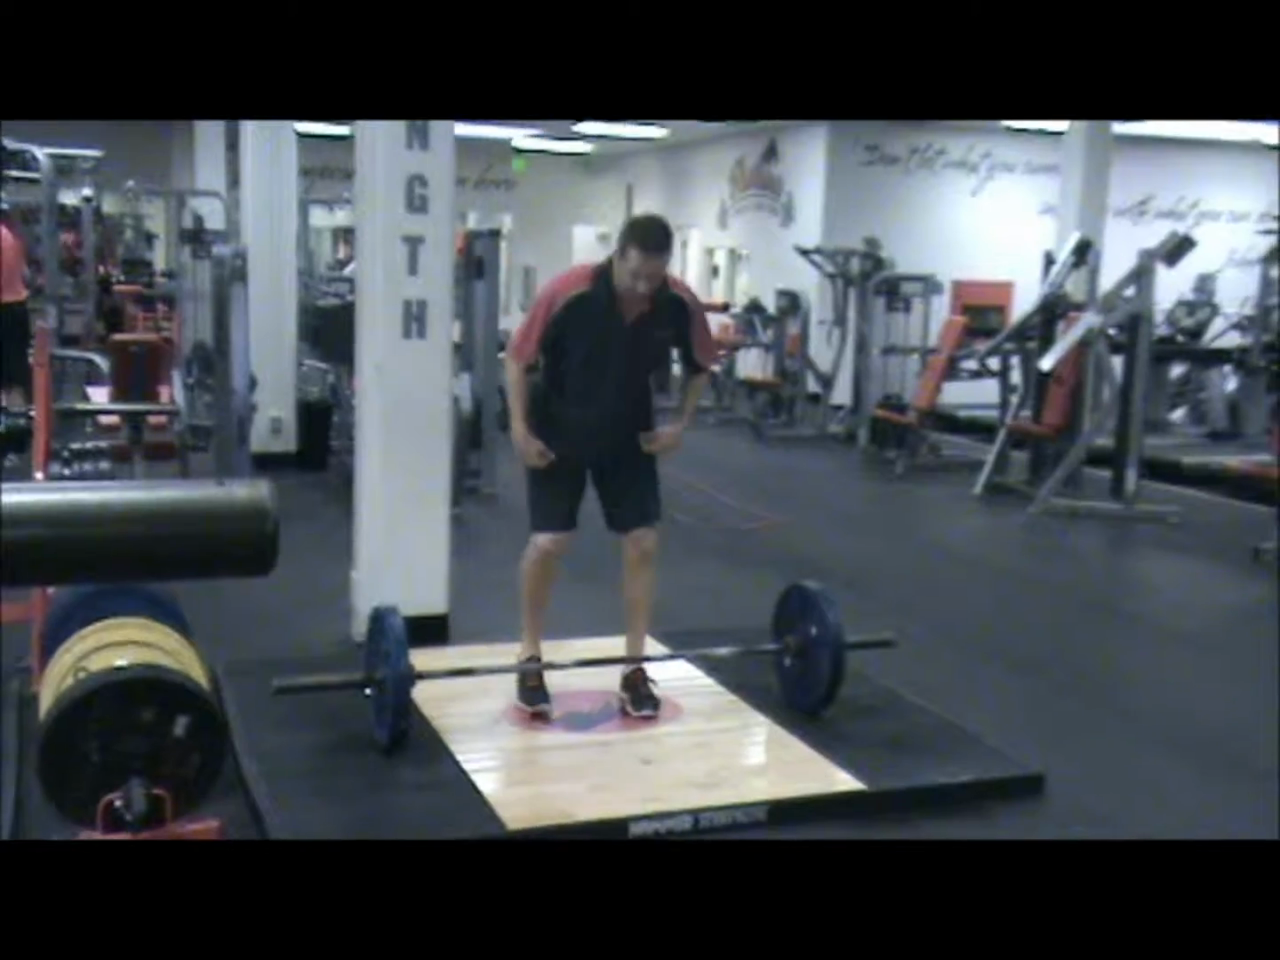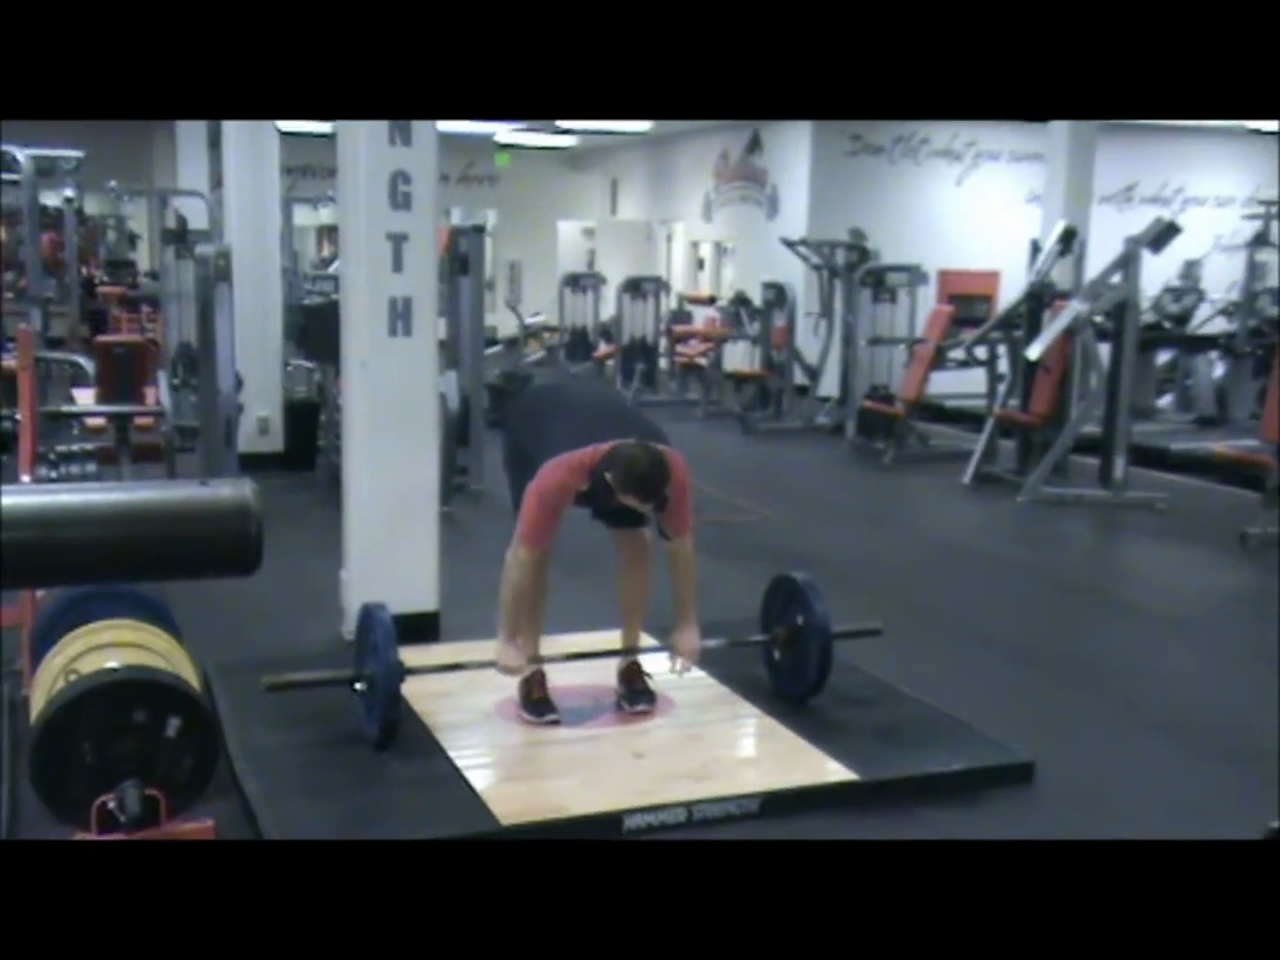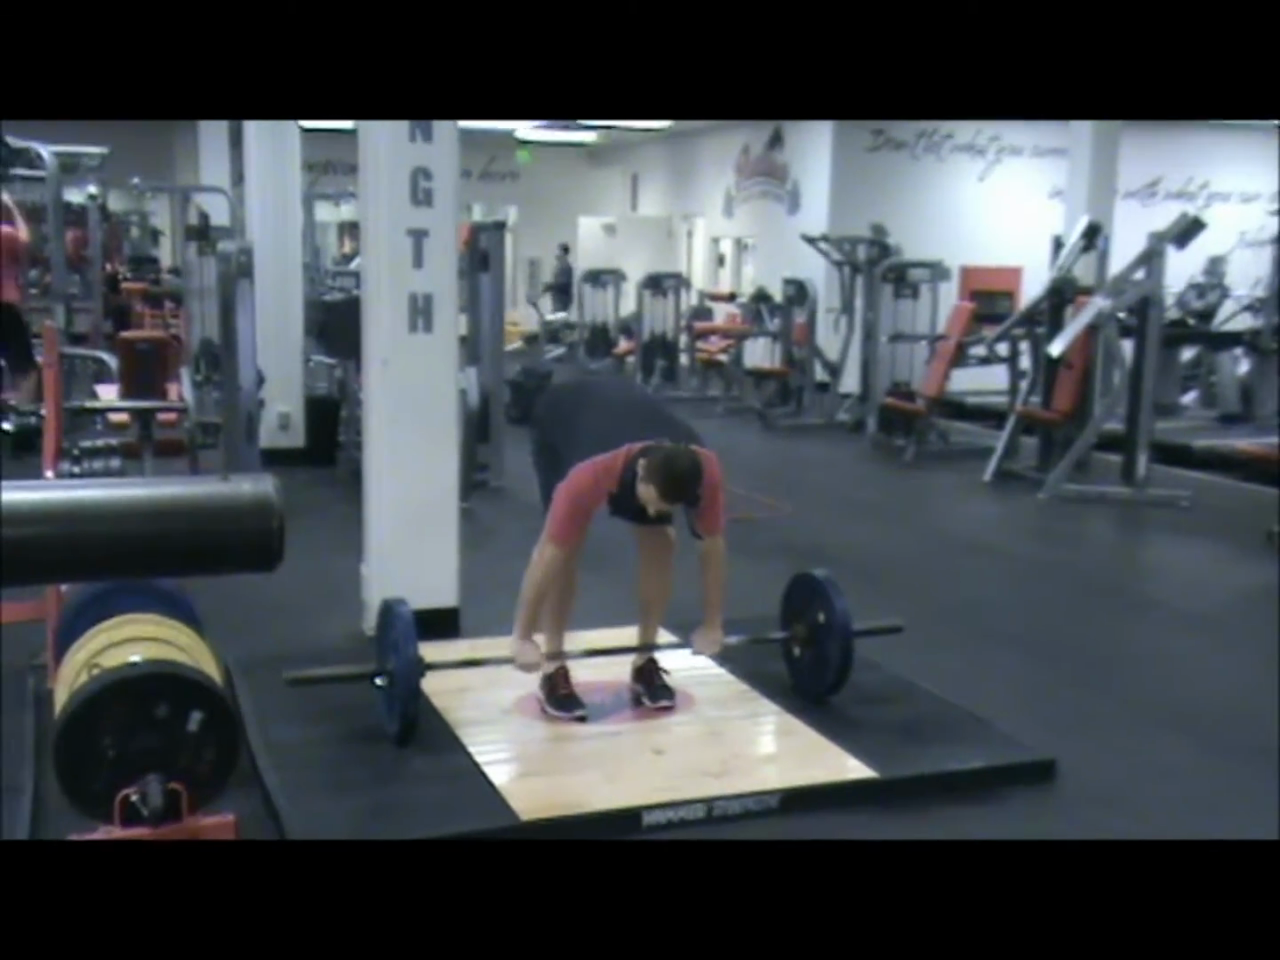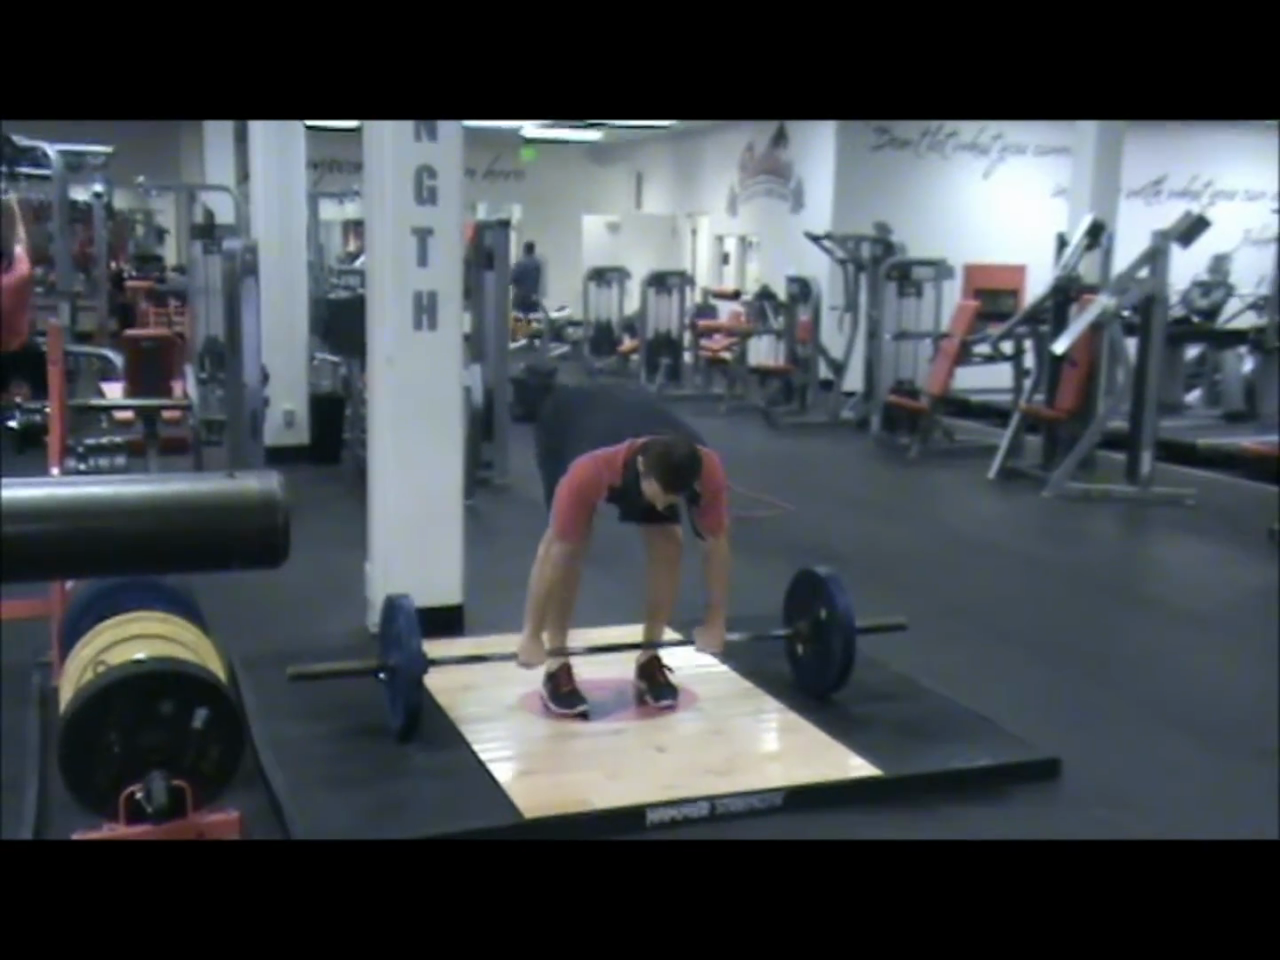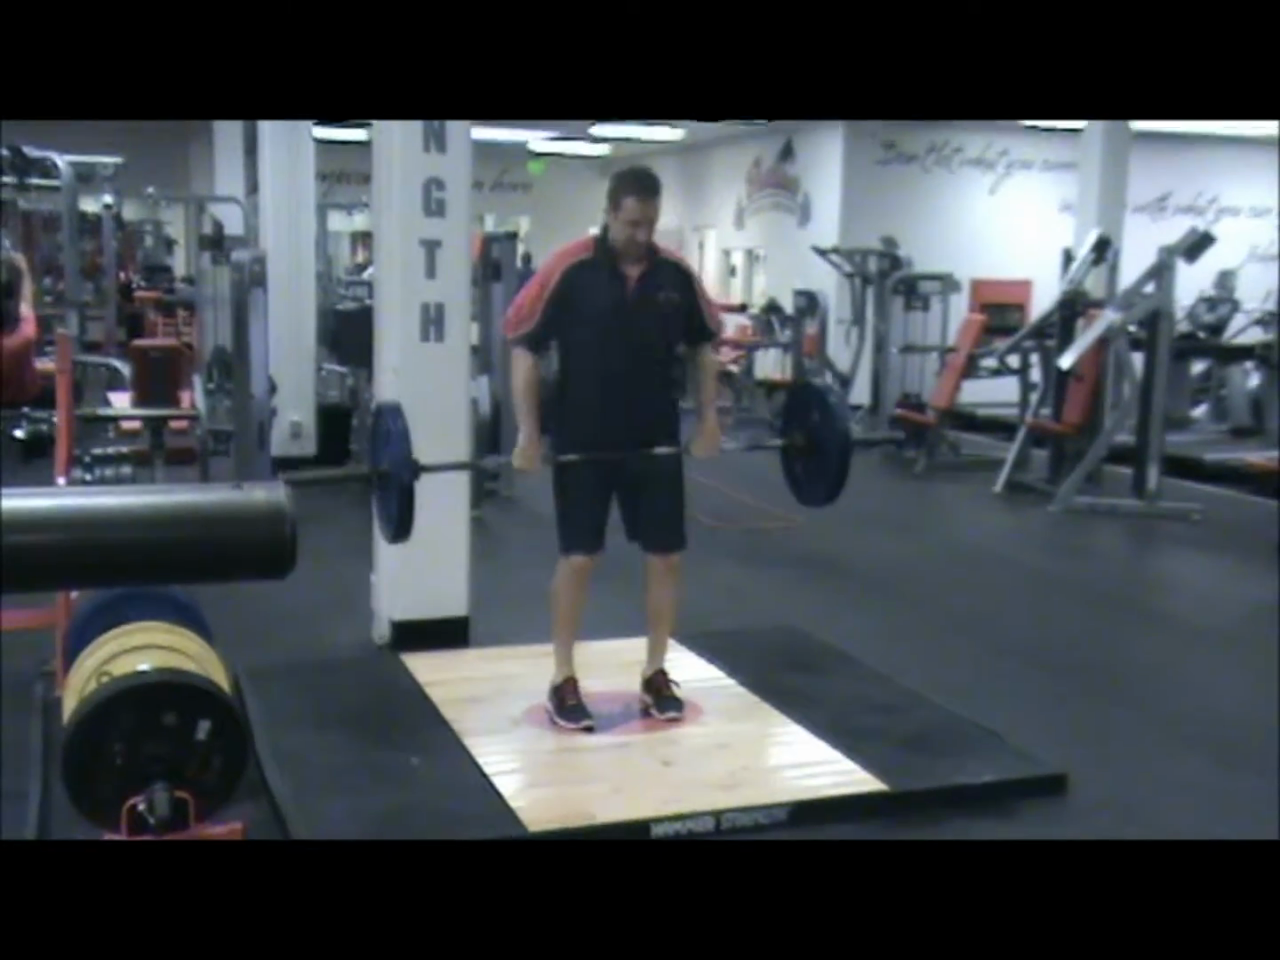
dt=1s
person 1, frame 1
left shoulder: (682, 304)
right shoulder: (567, 292)
left elbow: (700, 367)
right elbow: (517, 360)
left wrist: (680, 421)
right wrist: (521, 431)
left hip: (630, 438)
right hip: (557, 436)
left knee: (642, 545)
right knee: (548, 543)
left ankle: (633, 671)
right ankle: (529, 661)
person 1, frame 2
left shoulder: (671, 469)
right shoulder: (560, 474)
left elbow: (680, 544)
right elbow: (521, 556)
left wrist: (687, 625)
right wrist: (507, 641)
left knee: (637, 543)
right knee: (539, 549)
left ankle: (629, 665)
right ankle: (531, 674)
person 1, frame 3
left shoulder: (704, 470)
right shoulder: (592, 474)
left elbow: (712, 543)
right elbow: (548, 553)
left wrist: (712, 625)
right wrist: (522, 637)
right hip: (558, 416)
left knee: (661, 542)
right knee: (566, 547)
left ankle: (645, 663)
right ankle: (554, 672)
person 1, frame 4
left shoulder: (707, 470)
right shoulder: (590, 470)
left elbow: (717, 542)
right elbow: (552, 551)
left wrist: (715, 622)
right wrist: (532, 636)
right hip: (562, 423)
left knee: (669, 542)
right knee: (572, 545)
left ankle: (649, 661)
right ankle: (557, 669)
person 1, frame 5
left shoulder: (676, 273)
right shoulder: (567, 269)
left elbow: (703, 344)
right elbow: (524, 347)
left wrist: (708, 419)
right wrist: (528, 433)
left hip: (655, 439)
right hip: (582, 440)
left knee: (666, 555)
right knee: (578, 558)
left ankle: (655, 675)
right ankle: (562, 682)
